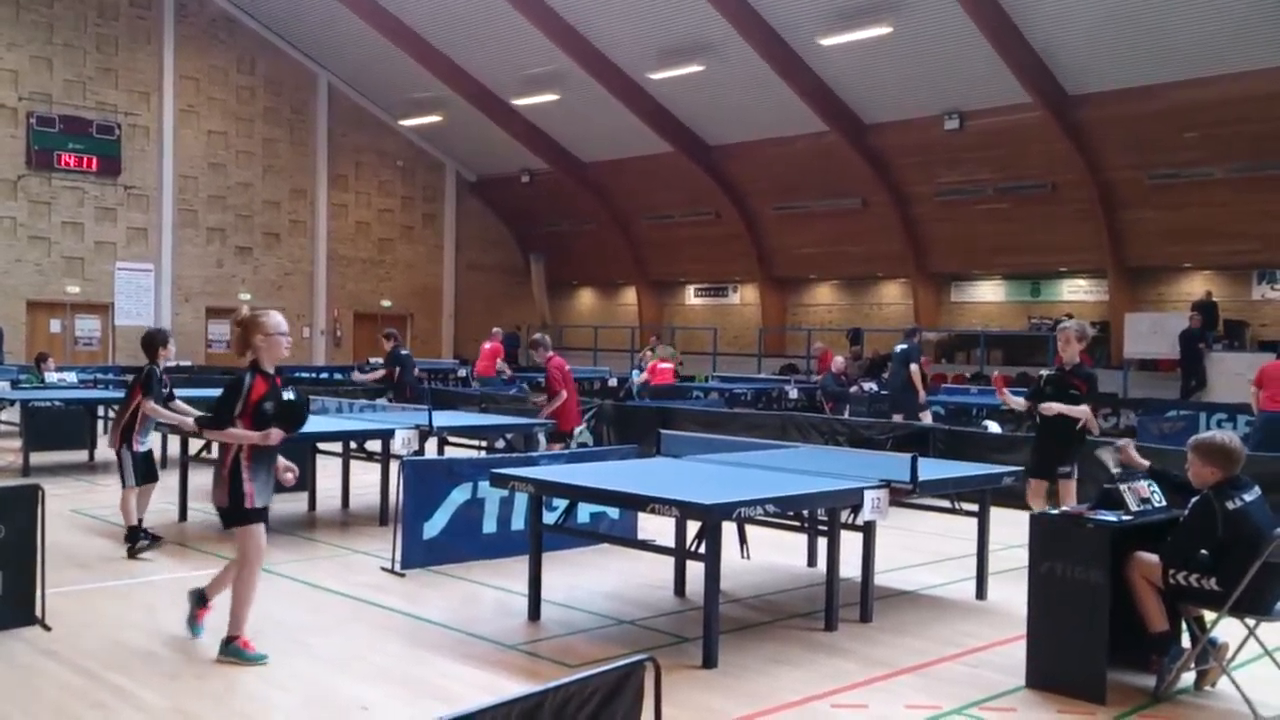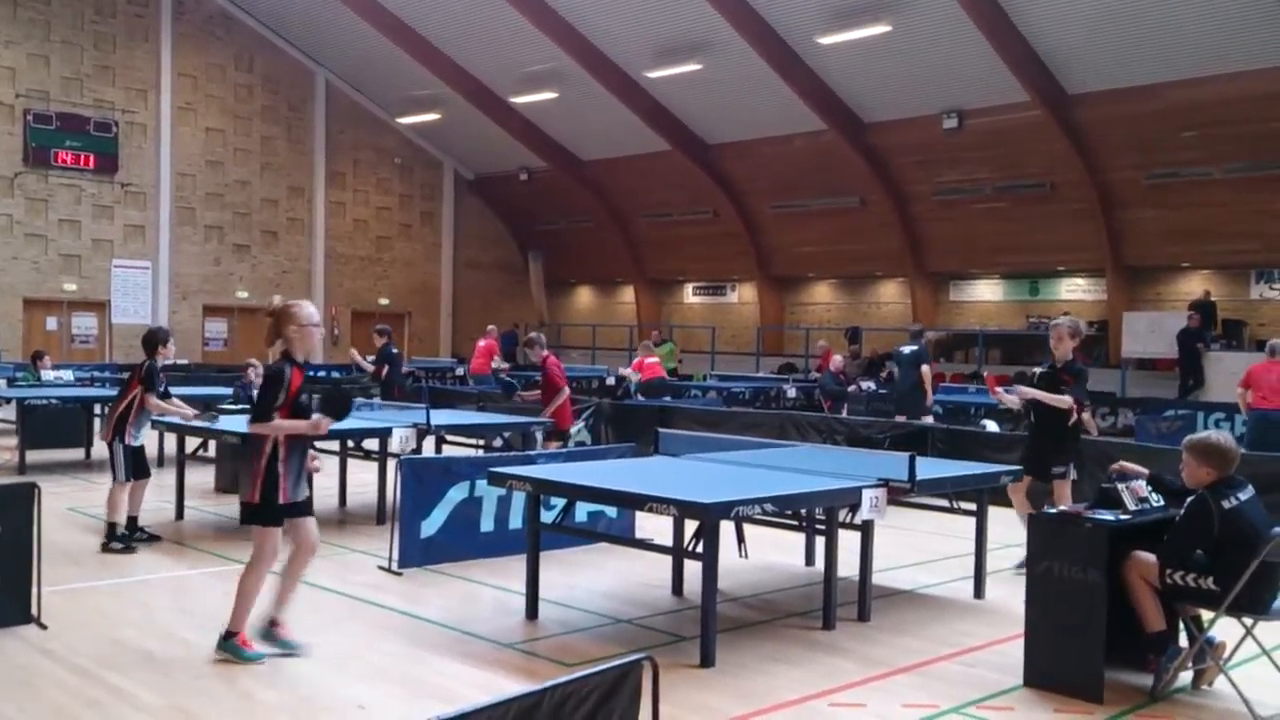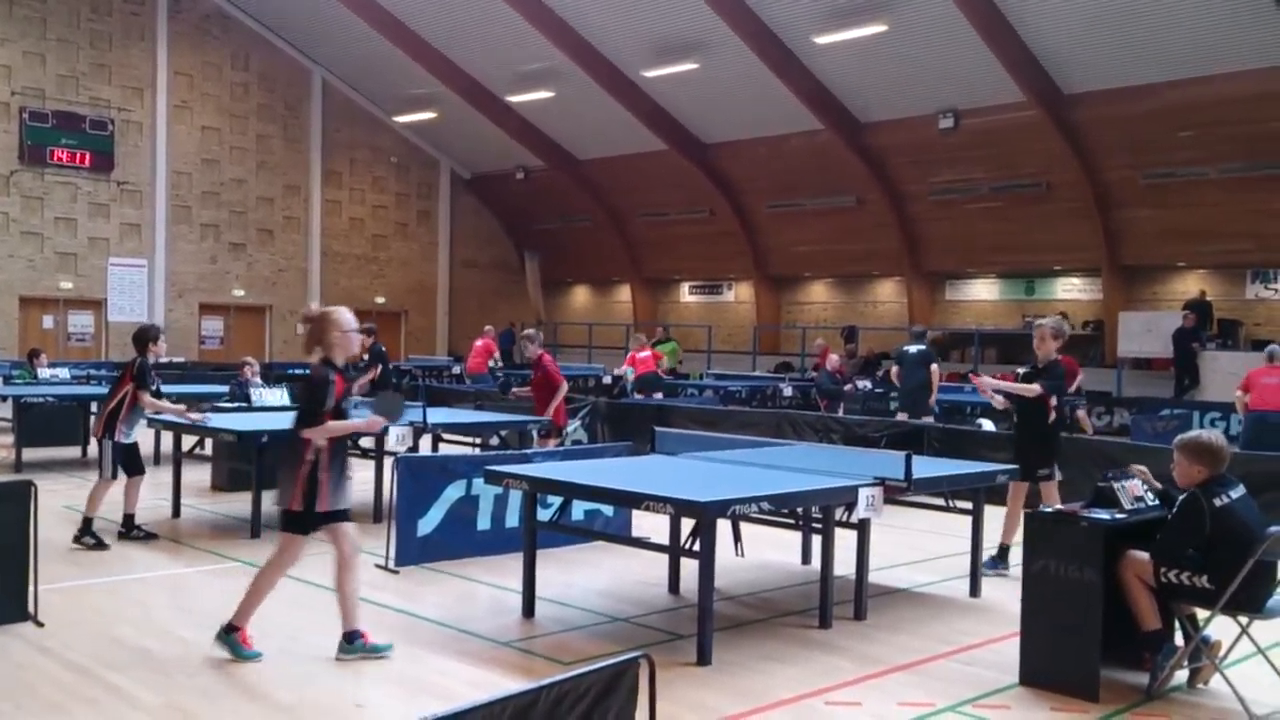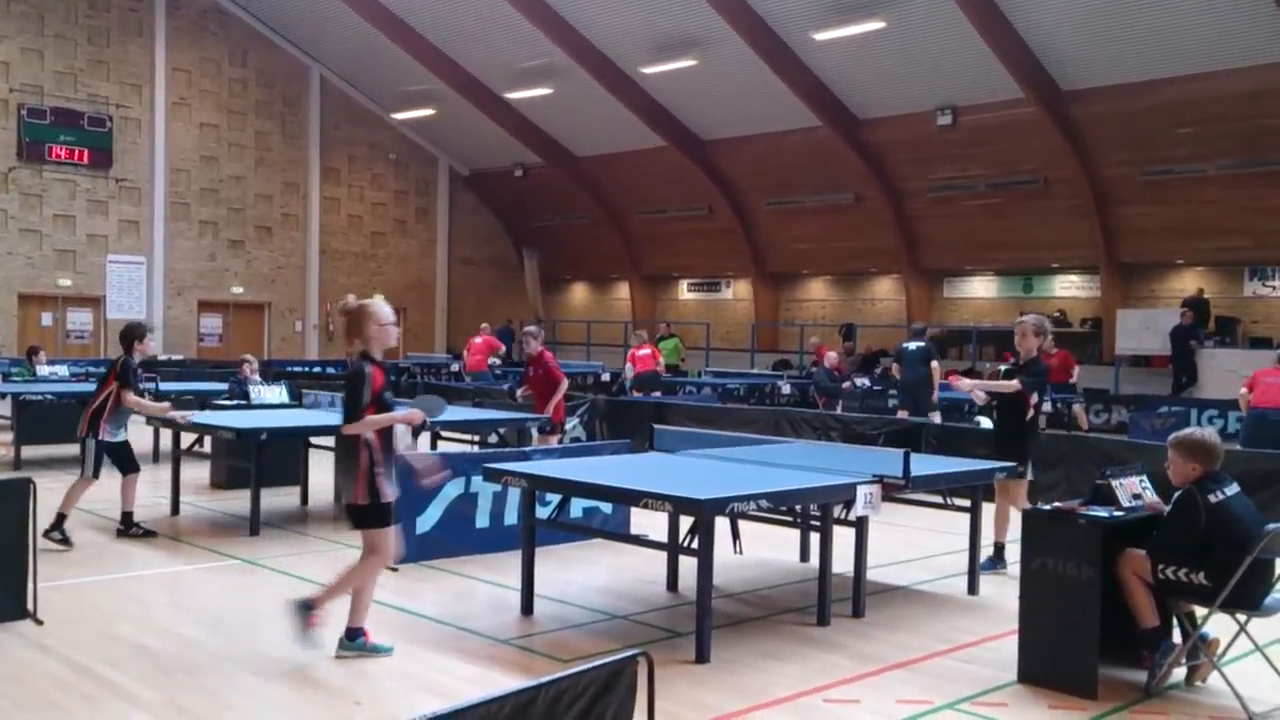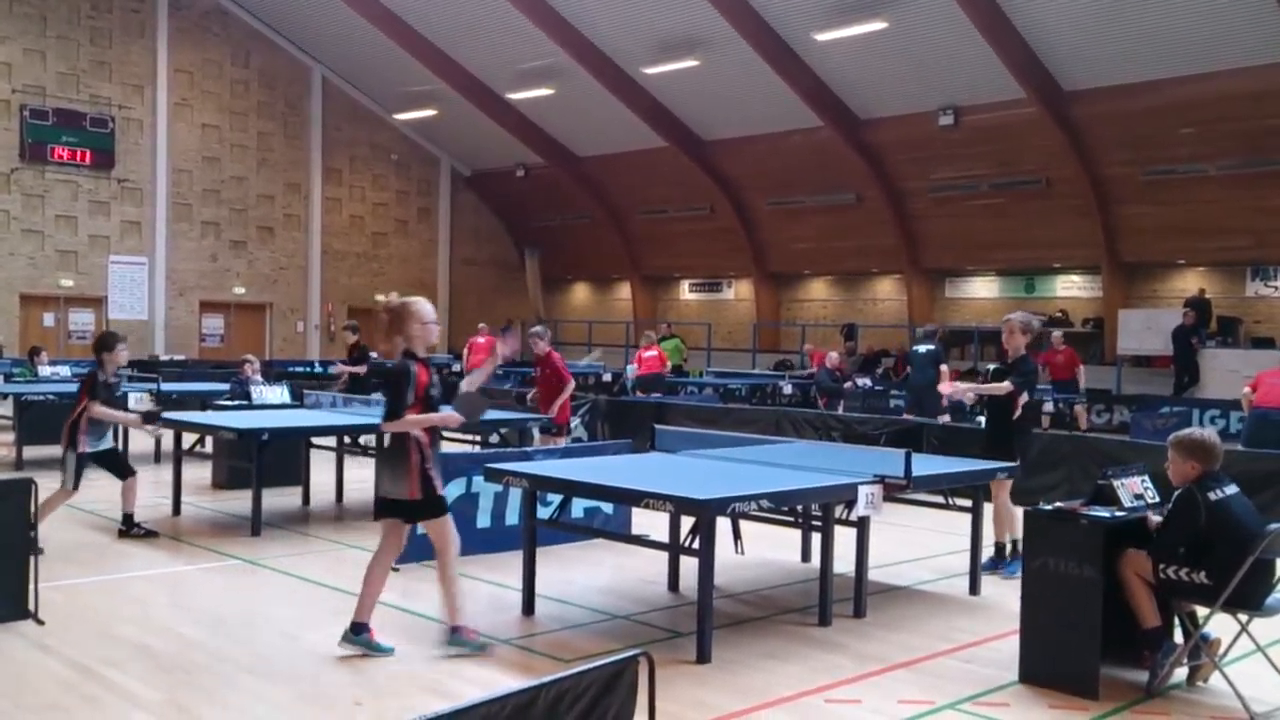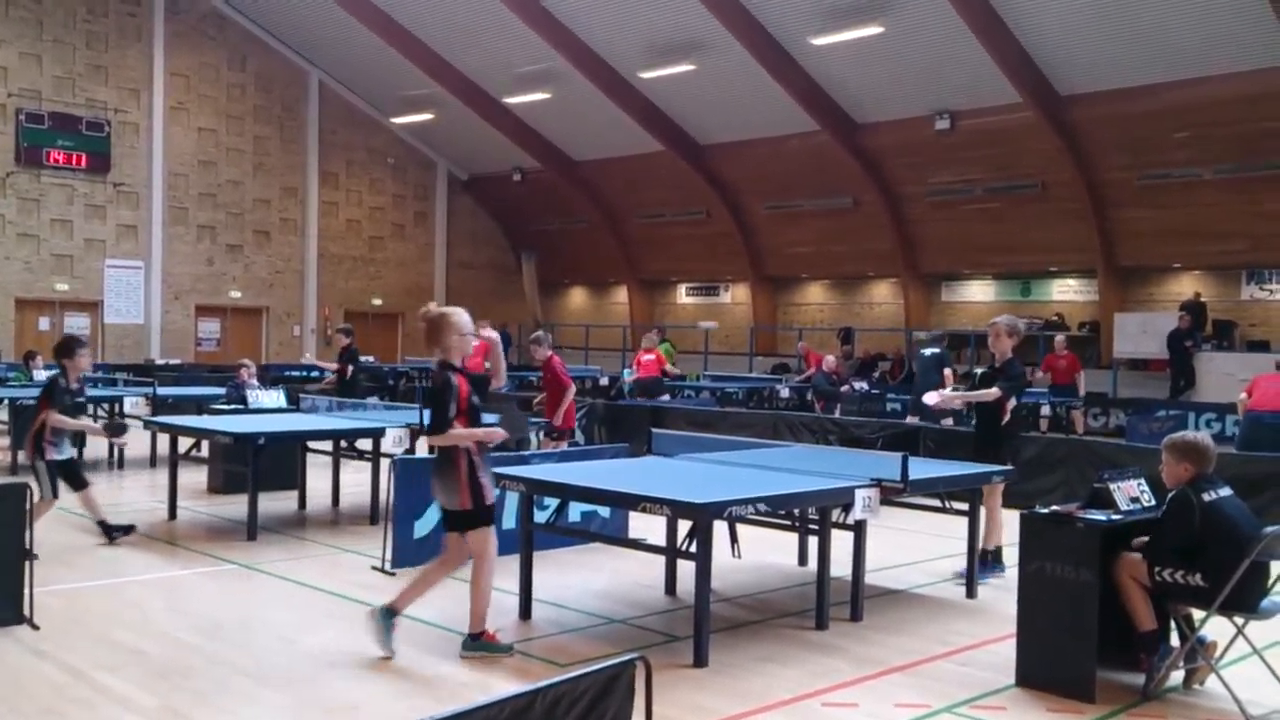
dt=0.2s
person 1, frame 1
left shoulder: (273, 382)
right shoulder: (244, 382)
right elbow: (211, 429)
left wrist: (277, 460)
right wrist: (258, 437)
left hip: (259, 480)
right hip: (237, 479)
left knee: (248, 555)
right knee: (254, 554)
left ankle: (203, 597)
right ankle: (234, 640)
person 1, frame 2
left shoulder: (299, 371)
right shoulder: (280, 372)
right elbow: (258, 423)
left wrist: (304, 450)
right wrist: (306, 426)
left hip: (291, 476)
right hip: (269, 474)
left knee: (308, 543)
right knee: (266, 553)
left ankle: (273, 623)
right ankle: (232, 637)
person 1, frame 3
left shoulder: (337, 376)
right shoulder: (322, 378)
right elbow: (309, 429)
right wrist: (360, 425)
left hip: (328, 482)
right hip: (308, 480)
left knee: (349, 551)
right knee: (286, 558)
left ankle: (352, 637)
right ankle: (234, 629)
person 1, frame 4
left shoulder: (378, 370)
right shoulder: (362, 372)
right elbow: (351, 425)
right wrist: (401, 417)
left hip: (377, 472)
right hip: (364, 472)
left knee: (378, 552)
right knee: (383, 552)
left ankle: (355, 634)
right ankle: (312, 605)
person 1, frame 5
left shoulder: (422, 367)
right shoulder: (405, 370)
right elbow: (391, 423)
left wrist: (490, 364)
right wrist: (438, 418)
left hip: (403, 469)
right hip: (413, 470)
left knee: (390, 548)
right knee: (449, 545)
left ankle: (359, 629)
right ankle: (456, 629)
person 1, frame 6
left shoulder: (459, 377)
right shoulder: (446, 381)
left elbow: (497, 383)
right elbow: (436, 436)
left wrist: (496, 346)
right wrist: (484, 434)
left hip: (459, 477)
right hip: (464, 478)
left knee: (453, 557)
right knee: (486, 554)
left ankle: (390, 611)
right ankle: (477, 635)
person 2, frame 1
left shoulder: (1208, 504)
right shoulder: (1246, 487)
left elbow: (1171, 555)
right elbow: (1183, 485)
right wrist: (1141, 464)
left hip: (1239, 591)
left knee: (1137, 564)
right knee: (1180, 569)
left ankle: (1169, 653)
right ankle: (1204, 646)
person 2, frame 2
left shoulder: (1204, 504)
right shoulder: (1240, 487)
left elbow: (1168, 555)
right elbow: (1181, 490)
right wrist: (1141, 472)
left hip: (1236, 590)
left knee: (1134, 563)
right knee: (1177, 571)
left ankle: (1166, 653)
right ankle: (1202, 646)
person 2, frame 3
left shoulder: (1196, 501)
right shoulder: (1230, 486)
left elbow: (1162, 553)
right wrist: (1154, 485)
left hip: (1231, 588)
right hip: (1256, 584)
left knee: (1130, 563)
right knee: (1171, 568)
left ankle: (1162, 651)
right ankle: (1198, 644)
person 2, frame 4
left shoulder: (1190, 497)
right shoulder: (1225, 485)
left elbow: (1158, 551)
right wrist: (1166, 511)
left hip: (1229, 586)
right hip: (1254, 582)
left knee: (1128, 561)
right knee: (1168, 568)
left ankle: (1160, 649)
right ankle: (1195, 642)
person 2, frame 5
left shoulder: (1189, 496)
right shoulder: (1224, 486)
left elbow: (1159, 551)
left wrist: (1157, 527)
right wrist: (1165, 525)
left hip: (1230, 585)
right hip: (1255, 582)
left knee: (1129, 561)
right knee: (1170, 567)
left ankle: (1161, 649)
right ankle: (1197, 642)
person 2, frame 6
left shoulder: (1183, 497)
right shoulder: (1219, 489)
left elbow: (1156, 554)
left wrist: (1147, 545)
right wrist: (1155, 541)
left hip: (1225, 587)
right hip: (1250, 584)
left knee: (1125, 565)
right knee: (1165, 571)
left ankle: (1157, 653)
right ankle: (1193, 646)
person 3, frame 1
left shoulder: (1087, 377)
right shoulder: (1047, 376)
left elbow: (1086, 411)
right elbow: (1026, 404)
left wrist: (1060, 407)
right wrist: (1009, 399)
left hip: (1069, 444)
right hip: (1043, 442)
left knee: (1067, 500)
right knee: (1034, 496)
person 3, frame 2
left shoulder: (1078, 372)
right shoulder: (1041, 372)
left elbow: (1067, 401)
right elbow: (1021, 403)
left wrist: (1034, 393)
right wrist: (1003, 397)
left hip: (1062, 443)
right hip: (1035, 441)
left knee: (1062, 497)
right knee: (1015, 488)
person 3, frame 3
left shoulder: (1058, 372)
right shoulder: (1024, 371)
left elbow: (1034, 390)
right elbow: (1005, 403)
left wrist: (997, 383)
right wrist: (990, 394)
left hip: (1045, 444)
right hip: (1022, 442)
left knee: (1050, 502)
right knee: (1014, 499)
right ankle: (1001, 557)
person 3, frame 4
left shoulder: (1039, 370)
right shoulder: (1007, 368)
left elbow: (1013, 386)
right elbow: (985, 399)
left wrist: (975, 383)
right wrist: (971, 390)
left hip: (1022, 441)
right hip: (1002, 438)
left knee: (1018, 500)
right knee: (1001, 497)
right ankle: (998, 555)
person 3, frame 5
left shoulder: (1028, 368)
right shoulder: (996, 367)
left elbow: (1005, 388)
right elbow: (975, 398)
left wrist: (968, 386)
right wrist: (961, 392)
left hip: (1013, 440)
right hip: (992, 437)
left knee: (1001, 496)
right knee: (997, 497)
left ankle: (1016, 552)
right ankle: (1000, 554)
person 3, frame 6
left shoulder: (1015, 371)
right shoulder: (984, 371)
left elbow: (993, 394)
right elbow: (968, 401)
left wrist: (956, 395)
right wrist: (951, 400)
left hip: (1002, 444)
right hip: (982, 441)
left knee: (992, 501)
right knee: (990, 502)
left ankle: (983, 560)
right ankle: (996, 559)
person 4, frame 1
left shoulder: (161, 377)
right shoulder: (150, 373)
left elbow: (174, 403)
right elbow: (148, 407)
left wrist: (201, 416)
right wrist: (181, 421)
left hip: (142, 437)
right hip: (128, 437)
left knee: (150, 482)
right knee: (132, 487)
left ankle: (136, 530)
right ankle: (134, 540)
person 4, frame 2
left shoulder: (157, 373)
right shoulder: (149, 368)
left elbow: (170, 401)
right elbow: (151, 402)
left wrist: (197, 414)
right wrist: (183, 414)
left hip: (133, 433)
right hip: (120, 431)
left knee: (142, 478)
right knee: (122, 482)
left ankle: (131, 528)
right ankle: (111, 537)
person 4, frame 3
left shoulder: (149, 371)
right shoulder: (141, 365)
left elbow: (159, 402)
right elbow: (145, 401)
left wrist: (188, 415)
right wrist: (179, 410)
left hip: (126, 431)
right hip: (112, 429)
left knee: (137, 475)
right knee: (107, 479)
left ankle: (128, 526)
right ankle: (84, 531)
person 4, frame 4
left shoulder: (135, 369)
right shoulder: (125, 364)
left elbow: (139, 404)
right elbow: (128, 400)
left wrist: (169, 414)
right wrist: (163, 407)
left hip: (116, 430)
right hip: (97, 429)
left knee: (132, 472)
right knee: (88, 478)
left ankle: (127, 524)
right ankle: (56, 527)
person 4, frame 5
left shoulder: (115, 380)
right shoulder: (96, 377)
left elbow: (116, 413)
right elbow: (95, 410)
left wrist: (143, 425)
right wrist: (131, 418)
left hip: (102, 441)
right hip: (79, 440)
left knee: (130, 477)
right knee: (68, 490)
left ankle: (128, 525)
person 4, frame 6
left shoulder: (79, 386)
right shoulder: (56, 384)
left elbow: (78, 421)
right elbow: (52, 418)
left wrist: (107, 435)
right wrist: (88, 427)
left hip: (63, 447)
right hip: (43, 447)
left knee: (83, 488)
right knee: (49, 499)
left ankle: (107, 529)
